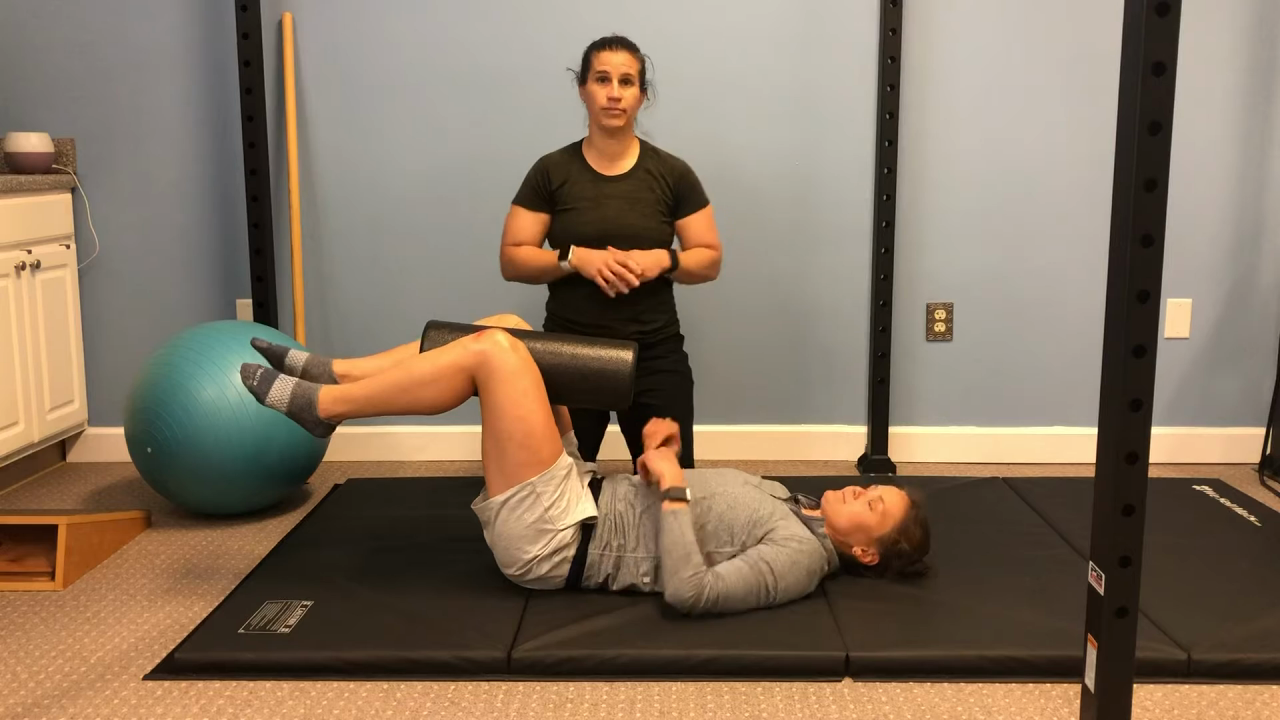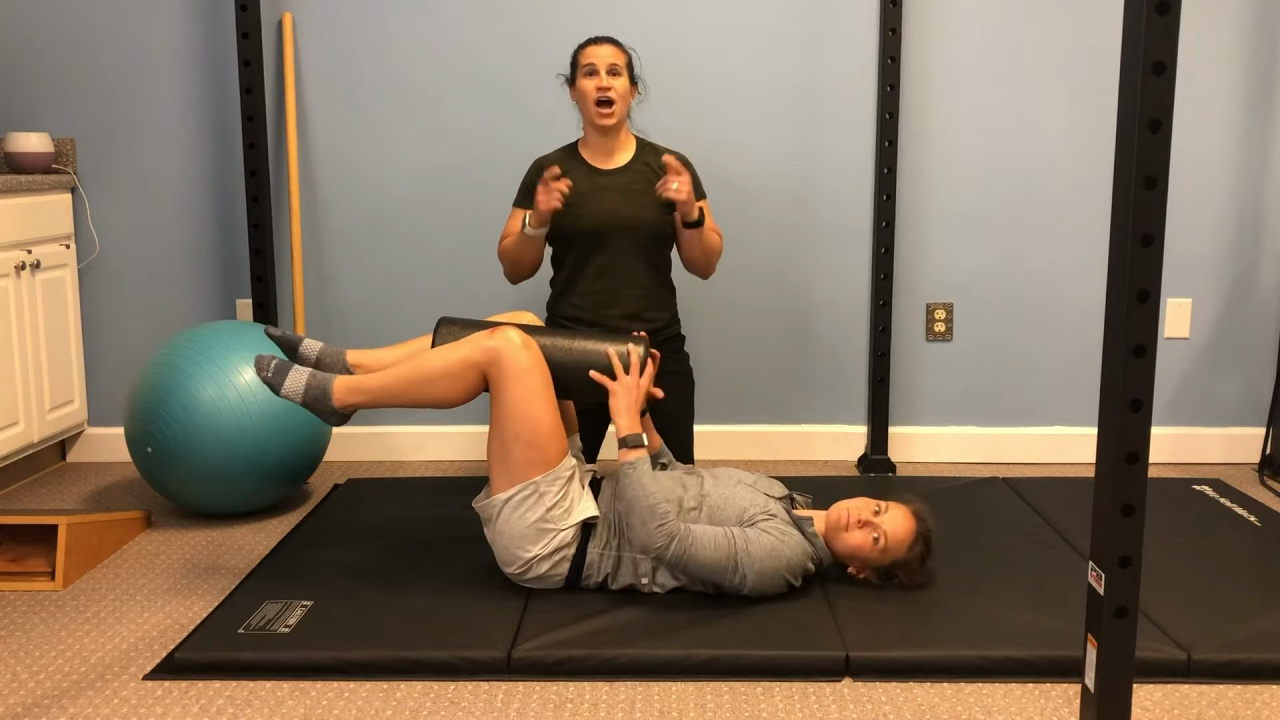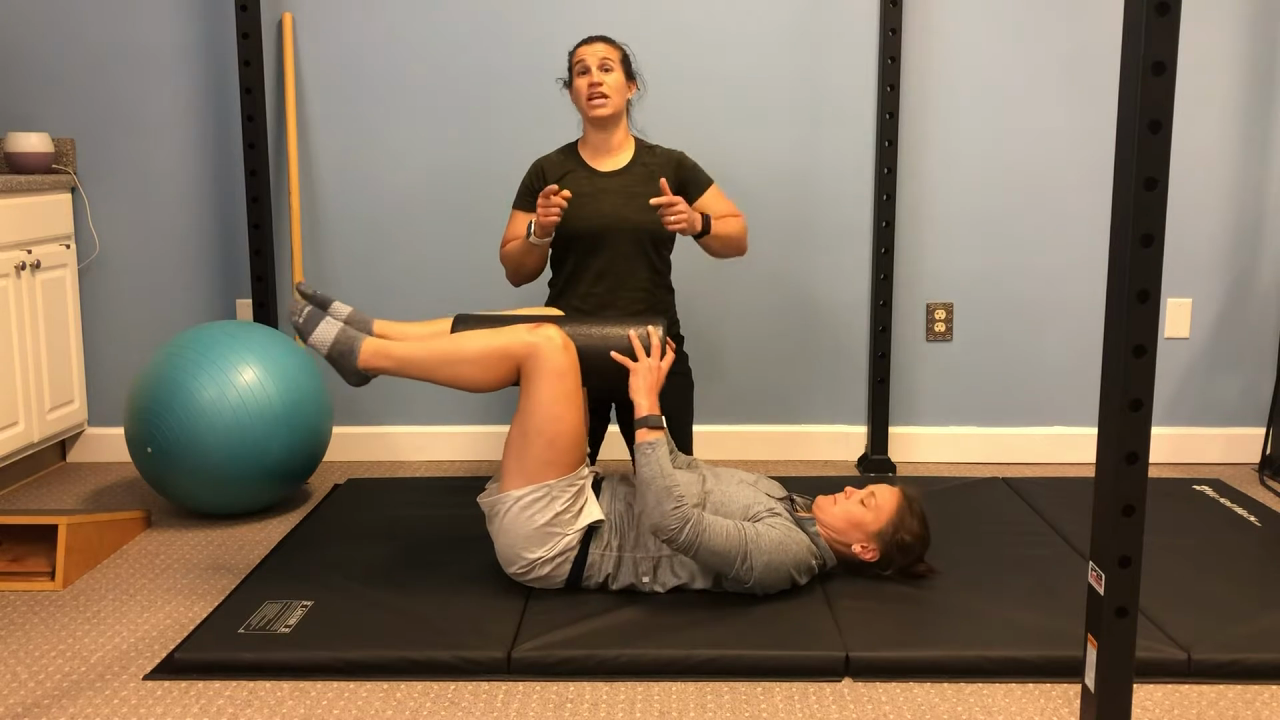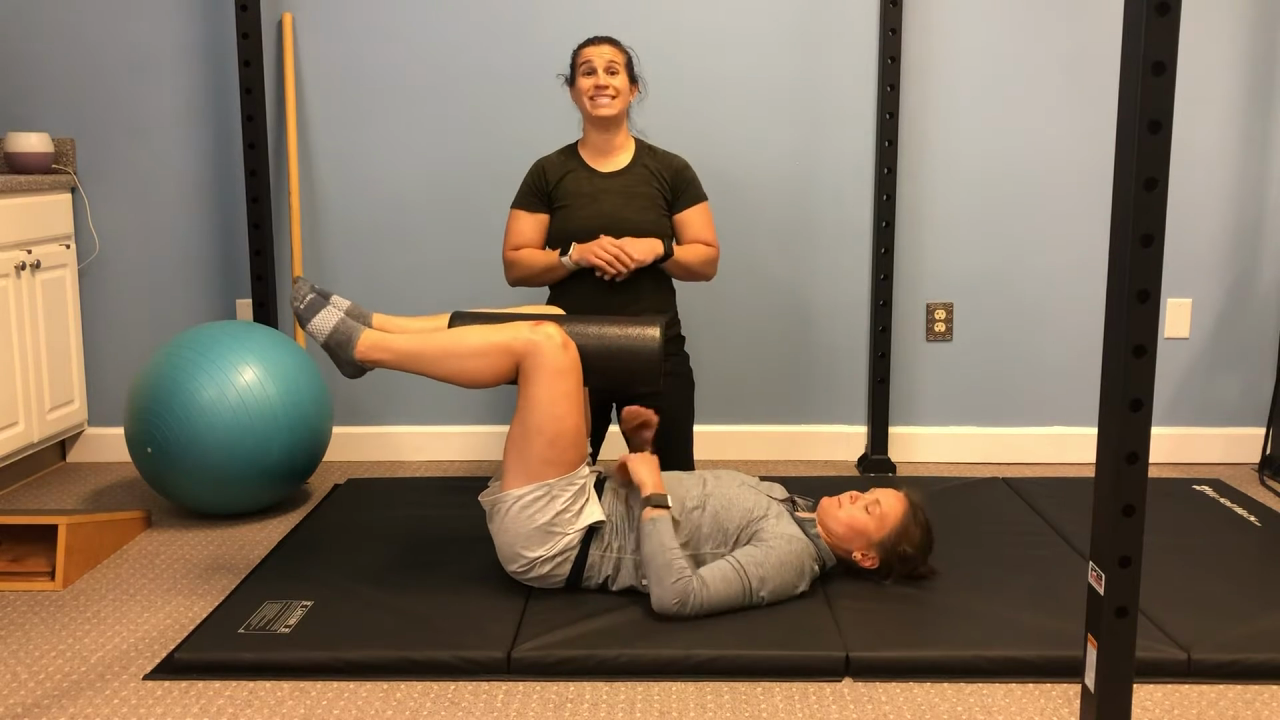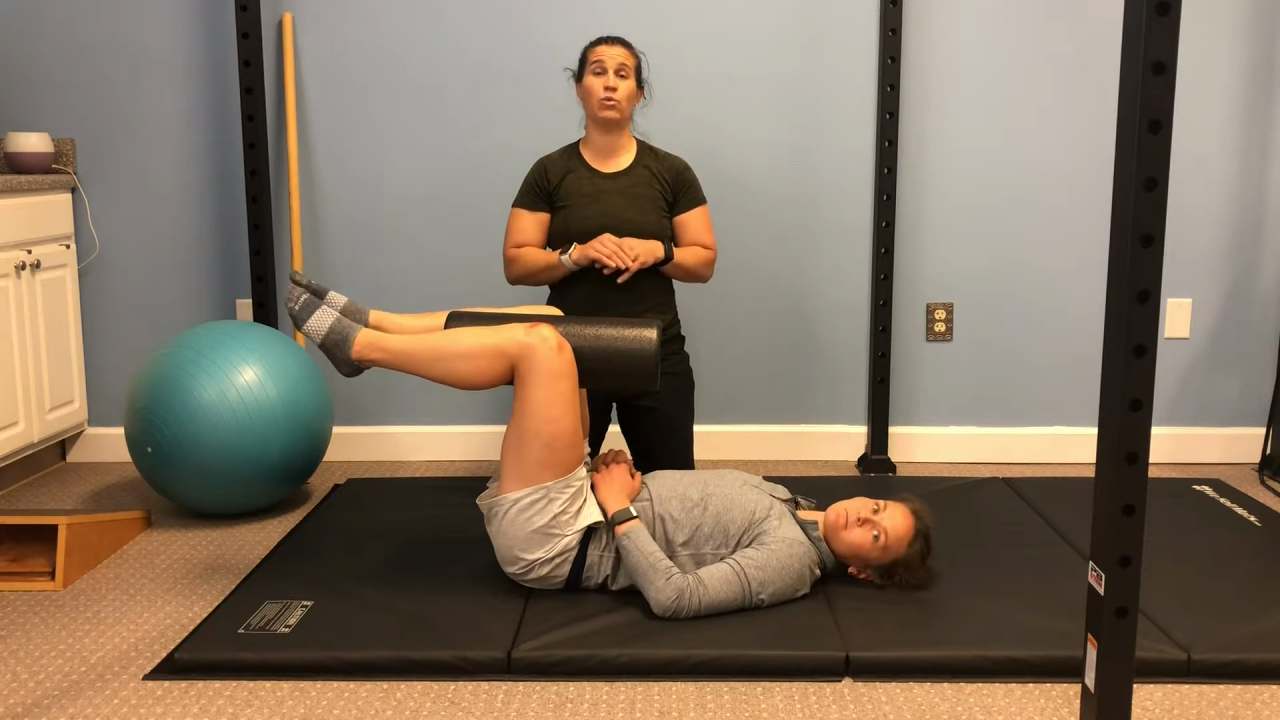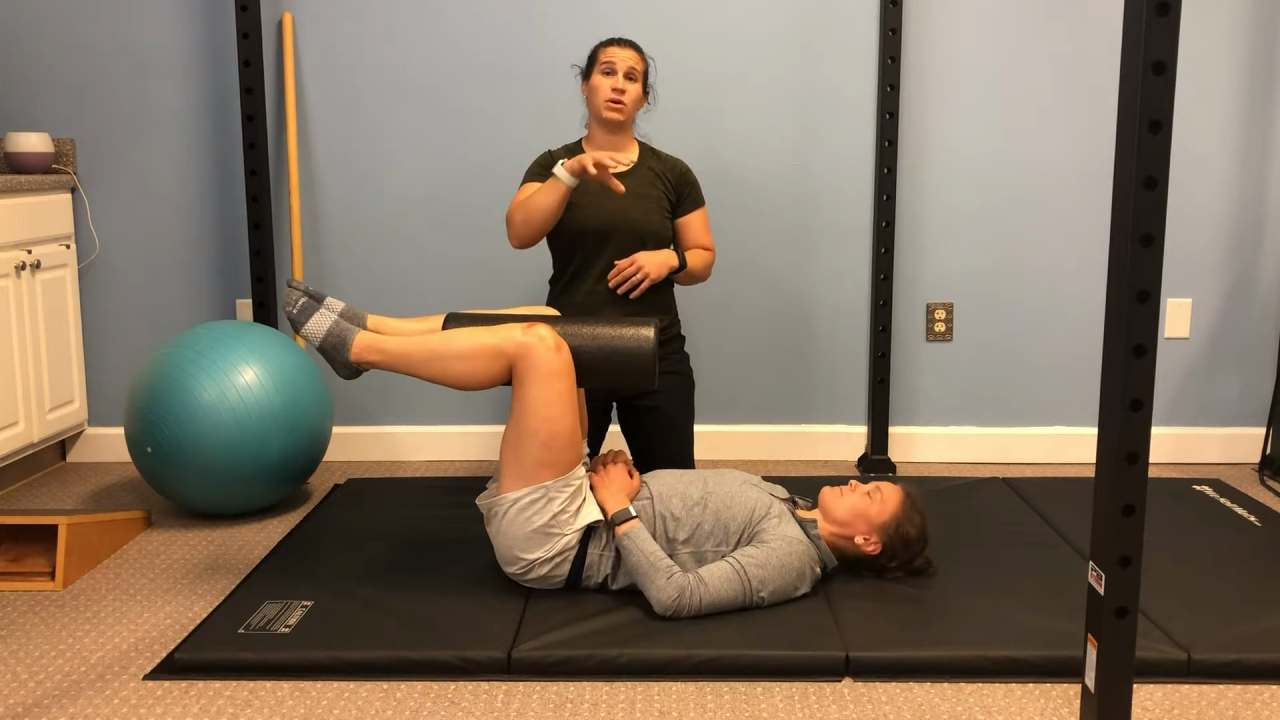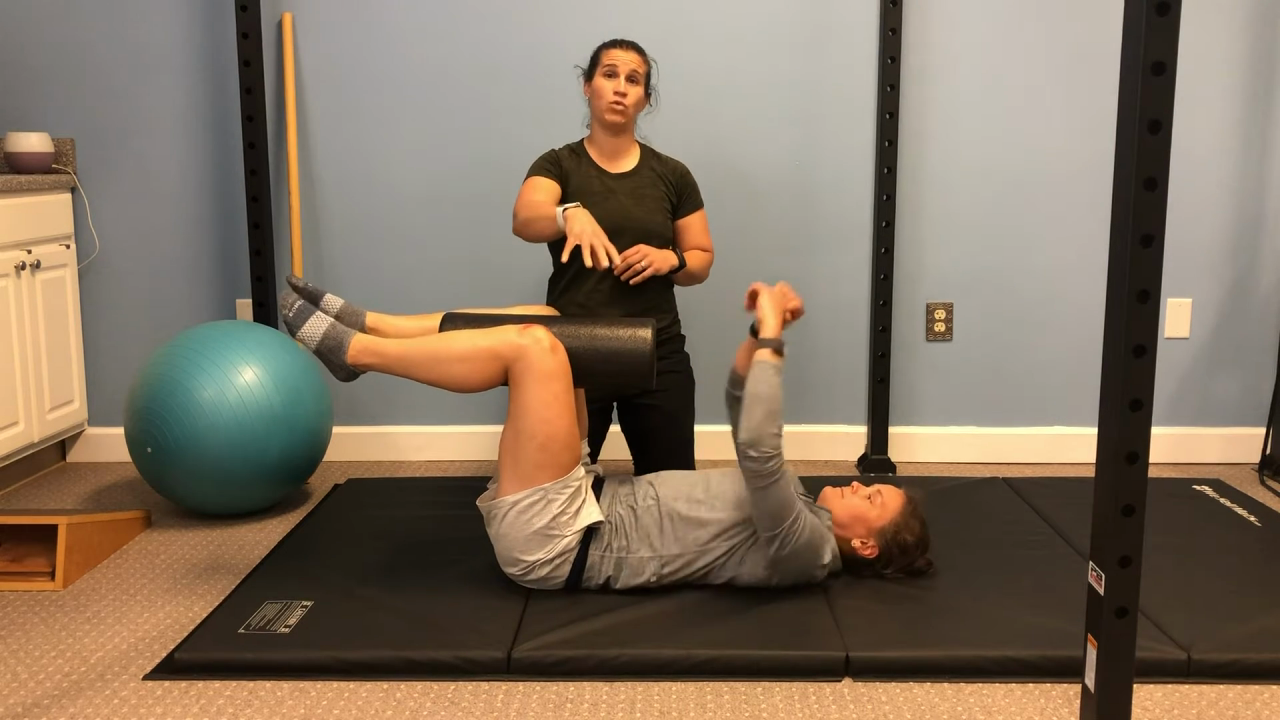
dt=0.7s
person 1, frame 1
left shoulder: (800, 556)
right shoulder: (790, 506)
left elbow: (688, 590)
left wrist: (669, 482)
right wrist: (660, 451)
left hip: (551, 540)
right hip: (588, 498)
left knee: (493, 350)
right knee: (506, 330)
left ankle: (320, 407)
right ankle: (328, 373)
person 1, frame 2
left shoulder: (781, 557)
right shoulder: (791, 506)
left elbow: (659, 537)
left wrist: (625, 424)
right wrist: (644, 415)
left hip: (548, 539)
right hip: (582, 498)
left knee: (506, 348)
right knee: (521, 326)
left ankle: (332, 393)
right ankle: (344, 364)
person 1, frame 3
left shoulder: (785, 554)
right shoulder: (787, 508)
left elbow: (670, 521)
right elbow: (680, 481)
left wrist: (644, 407)
right wrist: (651, 401)
left hip: (548, 541)
right hip: (588, 502)
left knee: (545, 346)
right knee: (548, 323)
left ankle: (359, 355)
right ankle: (367, 331)
person 1, frame 4
left shoulder: (791, 557)
right shoulder: (785, 504)
left elbow: (677, 596)
left wrist: (651, 493)
right wrist: (646, 446)
left hip: (552, 539)
right hip: (590, 500)
left knee: (544, 343)
right knee: (547, 321)
left ankle: (360, 345)
right ankle: (366, 325)
person 1, frame 5
left shoulder: (792, 561)
right shoulder: (786, 504)
left elbow: (675, 595)
left wrist: (620, 510)
right wrist: (625, 477)
left hip: (552, 541)
right hip: (588, 506)
left knee: (537, 344)
right knee: (545, 319)
left ankle: (357, 346)
right ankle: (365, 321)
person 1, frame 6
left shoulder: (792, 558)
right shoulder: (784, 505)
left elbow: (675, 596)
left wrist: (620, 511)
right wrist: (625, 482)
left hip: (551, 540)
right hip: (583, 510)
left knee: (536, 344)
right knee: (543, 320)
left ankle: (356, 348)
right ankle: (363, 326)
person 1, frame 7
left shoulder: (805, 548)
right shoulder: (796, 509)
left elbow: (756, 450)
right elbow: (747, 422)
left wrist: (767, 339)
right wrist: (762, 331)
left hip: (553, 542)
right hip: (589, 503)
left knee: (531, 347)
right knee: (542, 321)
left ankle: (353, 352)
right ankle: (363, 324)
person 2, frame 1
left shoulder: (672, 173)
right shoulder: (551, 172)
left elbow: (708, 258)
right elbow: (512, 260)
left wrist: (663, 260)
right wrist: (575, 258)
left hip: (656, 356)
person 2, frame 2
left shoulder: (669, 167)
right shoulder: (549, 171)
left elbow: (705, 265)
right elbow: (514, 270)
left wrist: (691, 211)
right wrist: (539, 220)
left hip: (657, 353)
person 2, frame 3
left shoulder: (671, 166)
right shoulder: (547, 171)
left elbow: (738, 239)
right elbow: (515, 271)
left wrist: (696, 224)
right wrist: (540, 231)
person 2, frame 4
left shoulder: (671, 170)
right shoulder: (547, 173)
left elbow: (707, 261)
right elbow: (515, 266)
left wrist: (657, 248)
right wrist: (576, 255)
left hip: (657, 356)
person 2, frame 5
left shoulder: (671, 171)
right shoulder: (549, 172)
left elbow: (704, 261)
right elbow: (515, 264)
left wrist: (657, 252)
right wrist: (576, 255)
left hip: (657, 356)
person 2, frame 6
left shoulder: (672, 173)
right shoulder: (554, 165)
left elbow: (703, 258)
right elbow: (519, 233)
left wrist: (670, 260)
right wrist: (573, 171)
left hip: (657, 356)
person 2, frame 7
left shoulder: (672, 175)
right shoulder: (556, 165)
left elbow: (702, 260)
right elbow: (524, 221)
left wrist: (670, 259)
right wrist: (571, 214)
left hip: (658, 356)
